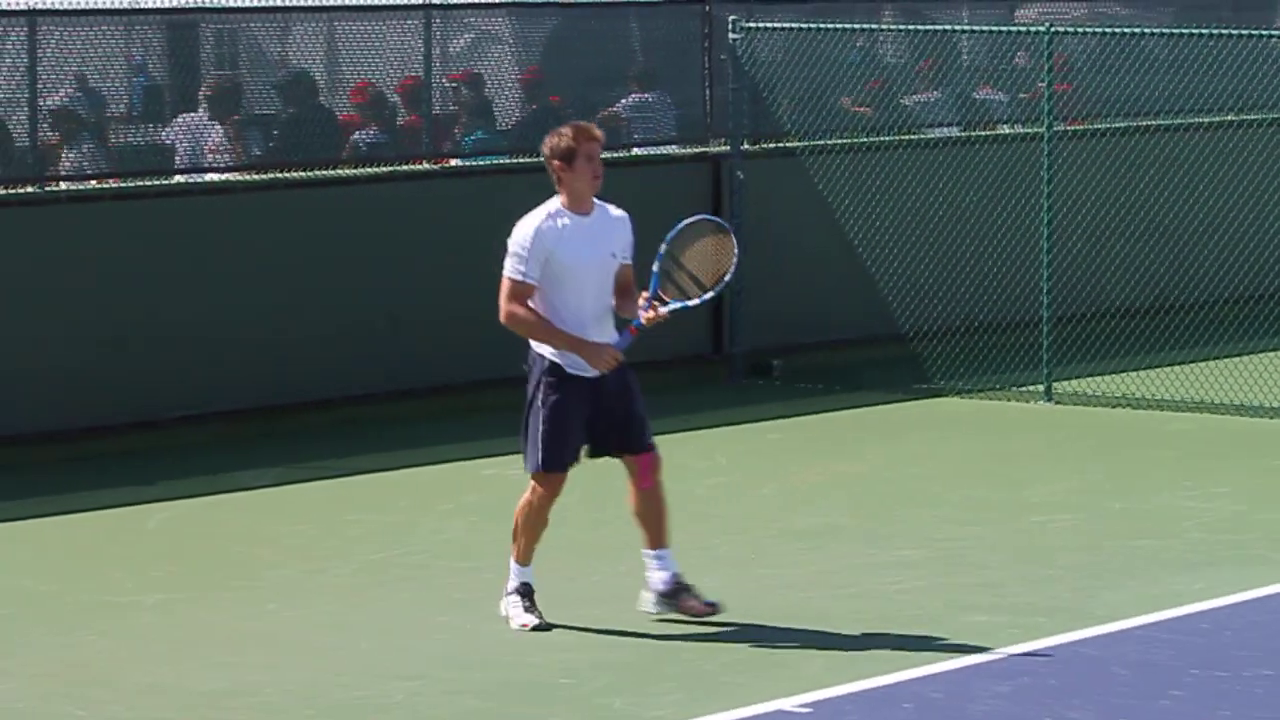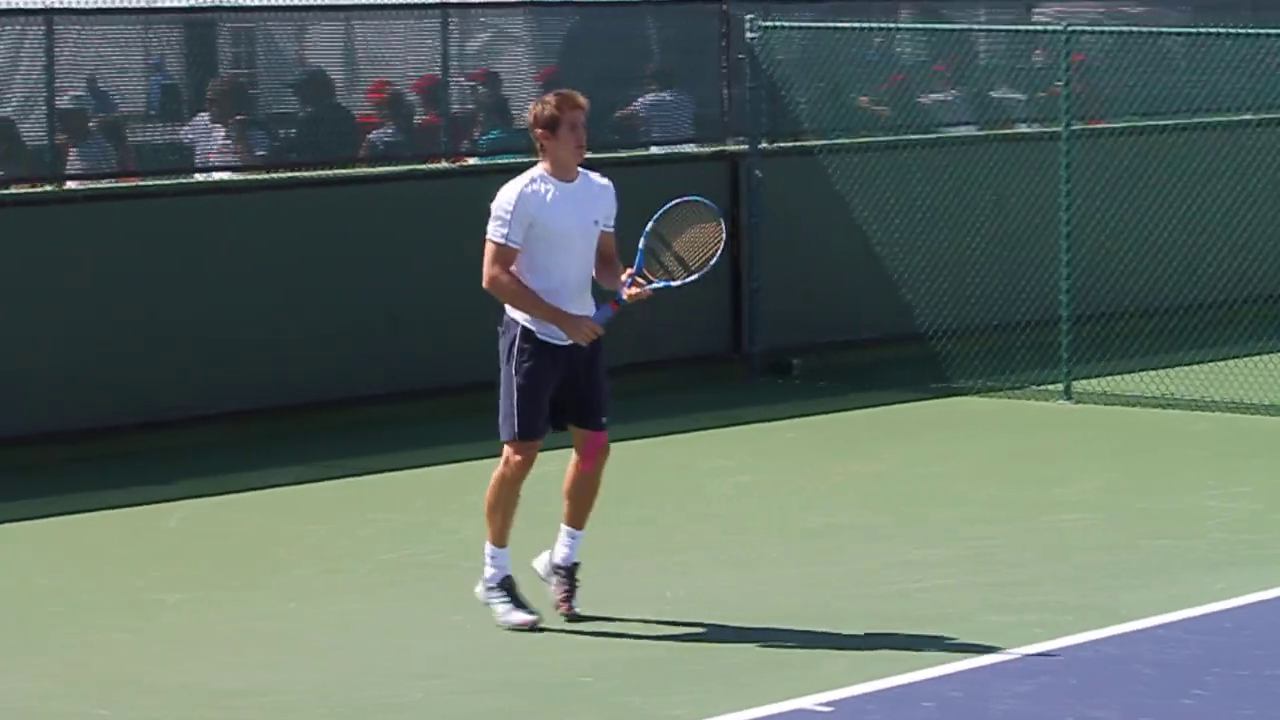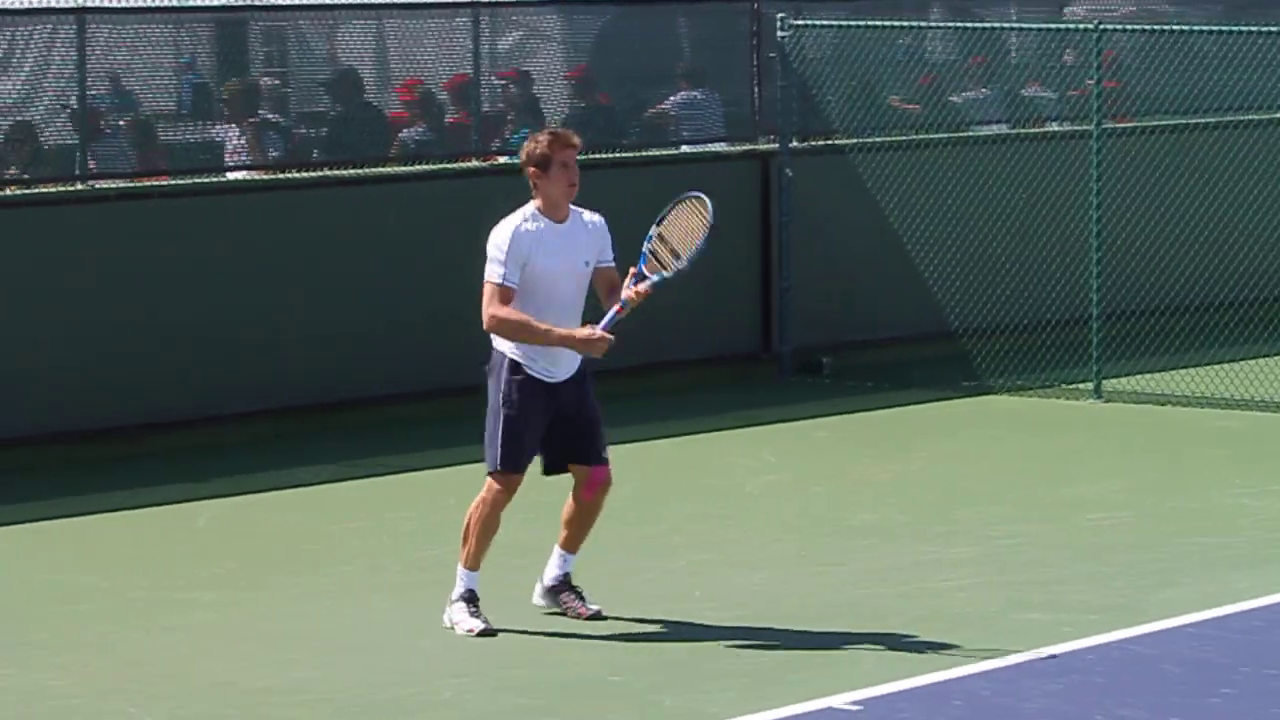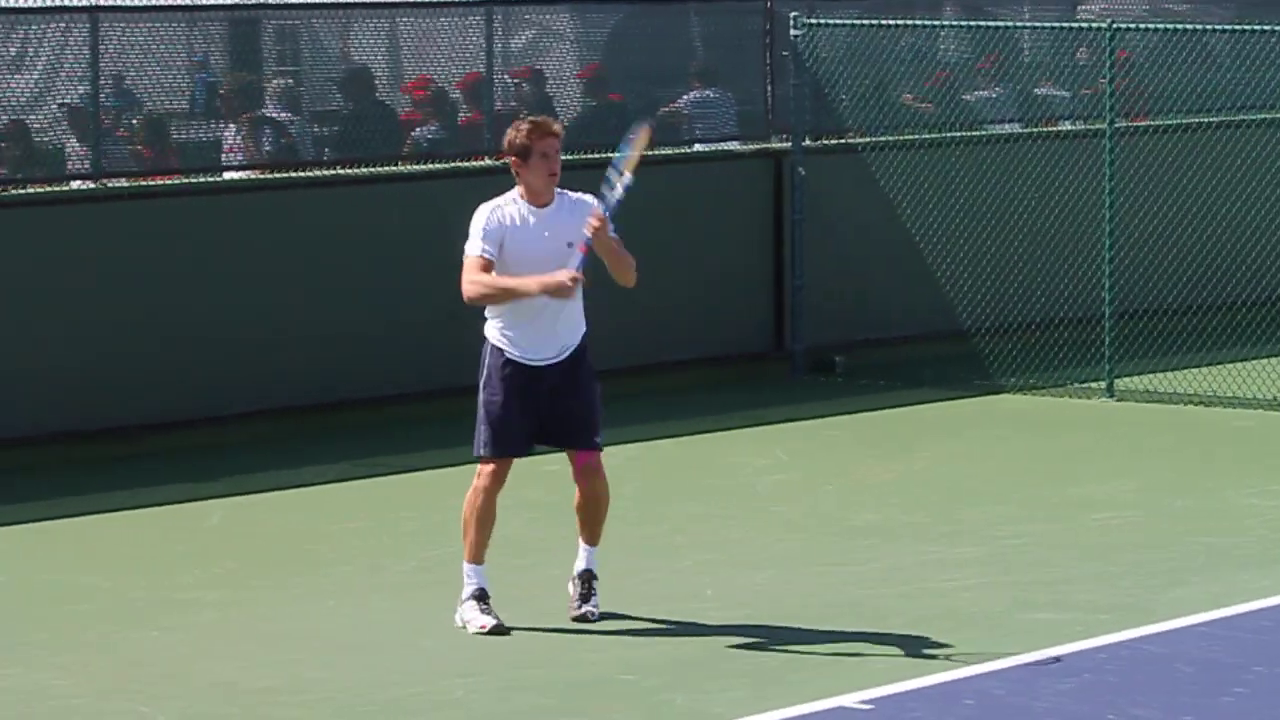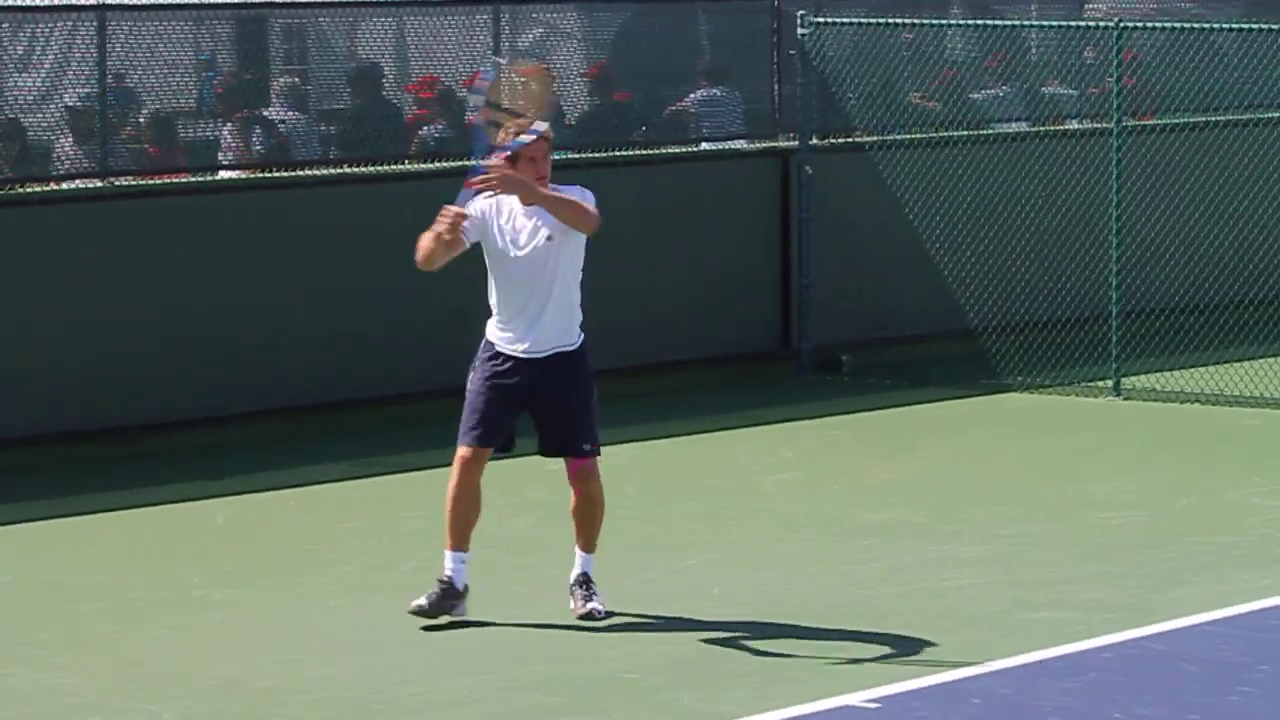
dt=0.2s
person 1, frame 1
left shoulder: (617, 222)
right shoulder: (536, 230)
right elbow: (511, 310)
left wrist: (642, 309)
right wrist: (582, 347)
left hip: (609, 365)
right hip: (559, 370)
left knee: (645, 468)
right knee: (546, 485)
left ankle: (664, 583)
right ankle: (518, 587)
person 1, frame 2
left shoulder: (601, 190)
right shoulder: (519, 196)
right elbow: (494, 276)
left wrist: (622, 282)
right wrist: (563, 318)
left hip: (581, 337)
right hip: (532, 337)
left knee: (594, 447)
right knee: (519, 456)
left ankle: (562, 560)
right ankle: (495, 577)
person 1, frame 3
left shoulder: (593, 227)
right shoulder: (511, 234)
left elbow: (608, 290)
right elbow: (494, 316)
left wrist: (628, 296)
right wrist: (569, 338)
left hip: (569, 373)
right hip: (520, 371)
left knee: (596, 480)
right knee: (502, 485)
left ankle: (555, 580)
right ankle: (463, 595)
person 1, frame 4
left shoulder: (584, 207)
right shoulder: (493, 216)
left elbow: (628, 278)
right elbow: (473, 287)
left wrist: (606, 242)
right wrist: (537, 283)
left hip: (568, 357)
right hip: (509, 357)
left knee: (590, 470)
right knee: (491, 472)
left ankle: (585, 569)
right ankle: (473, 592)
person 1, frame 5
left shoulder: (571, 199)
right shoulder: (484, 208)
left elbow: (588, 222)
right elbow: (427, 260)
left wrist: (532, 190)
right wrist: (441, 232)
left hip: (562, 356)
right hip: (501, 353)
left knee: (583, 472)
right knee: (468, 460)
left ankle: (584, 576)
right ankle: (453, 580)
